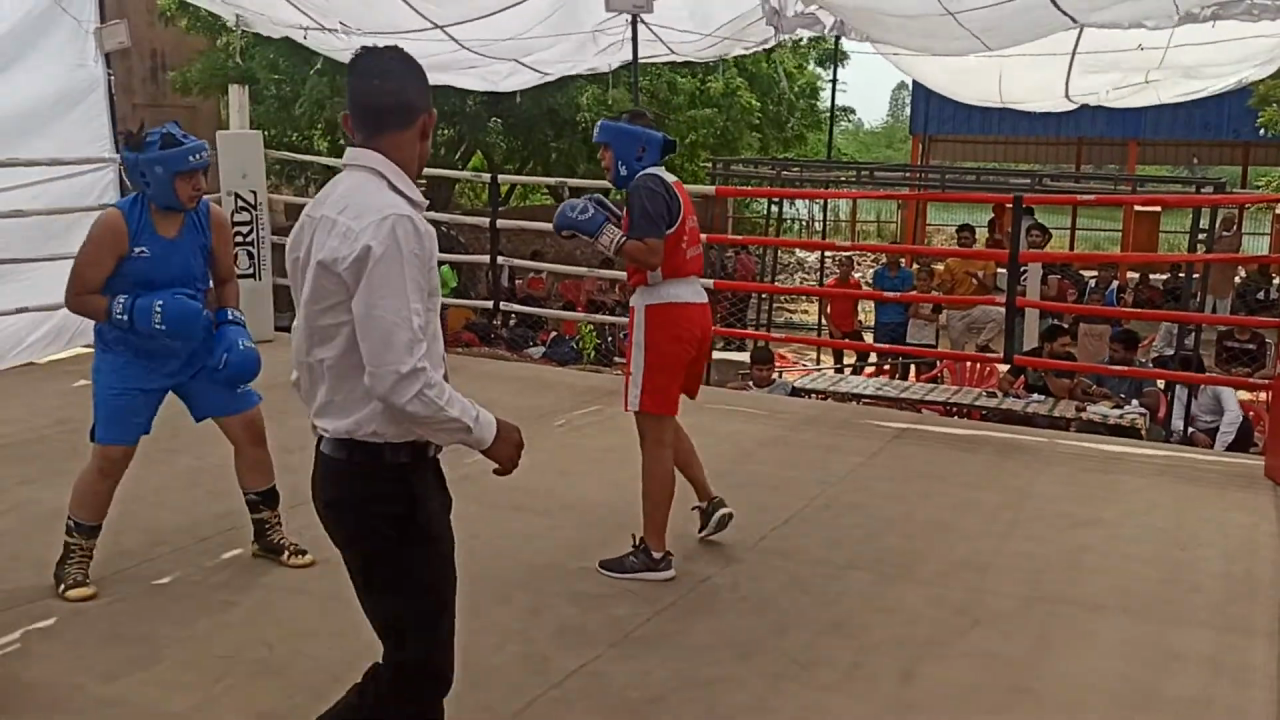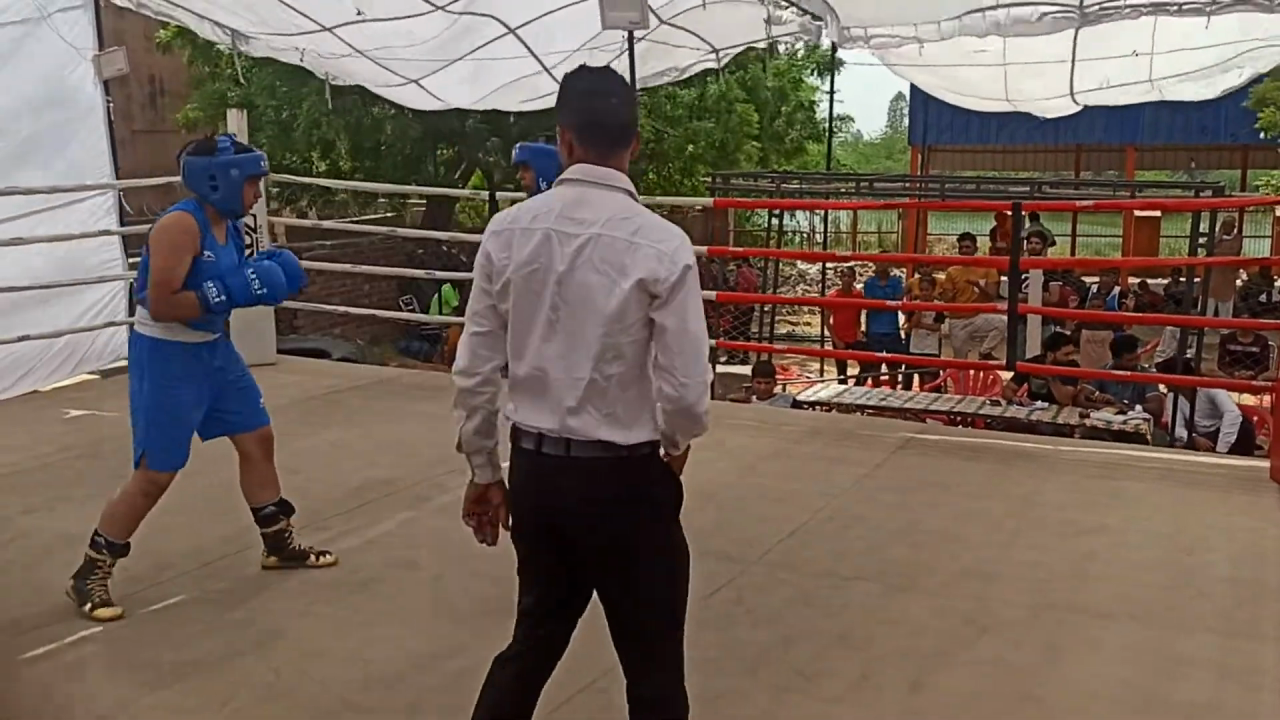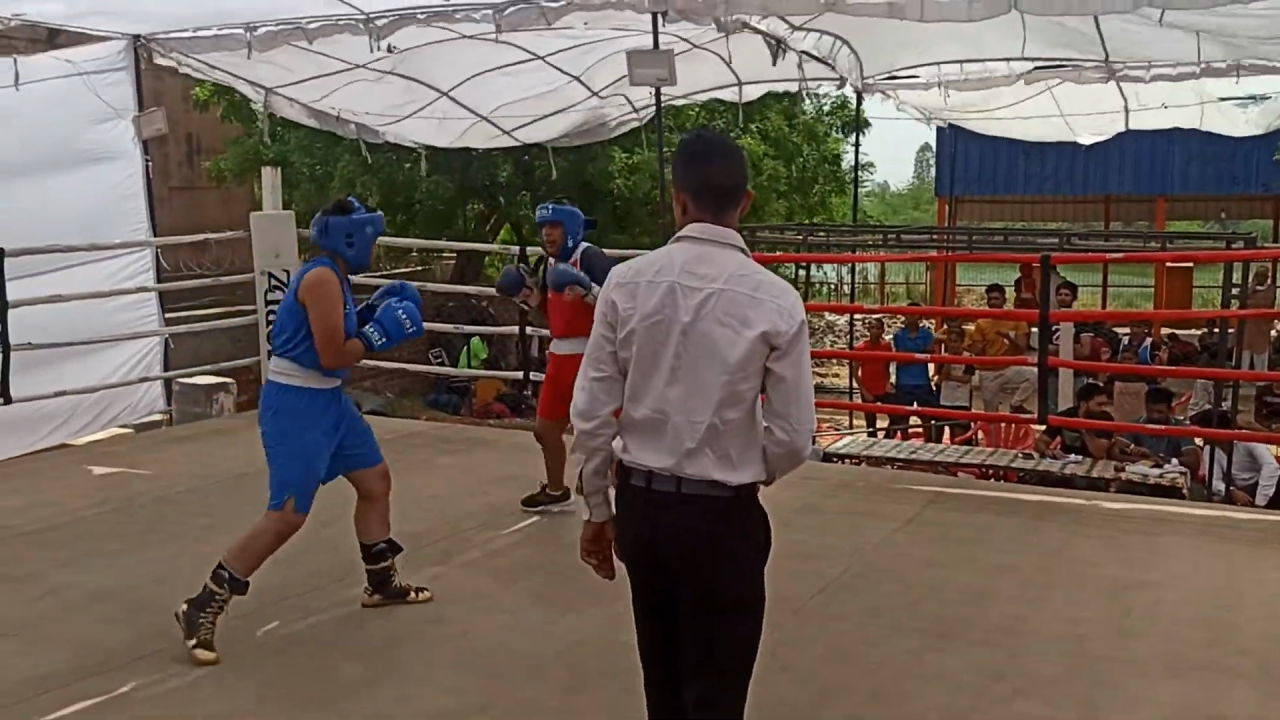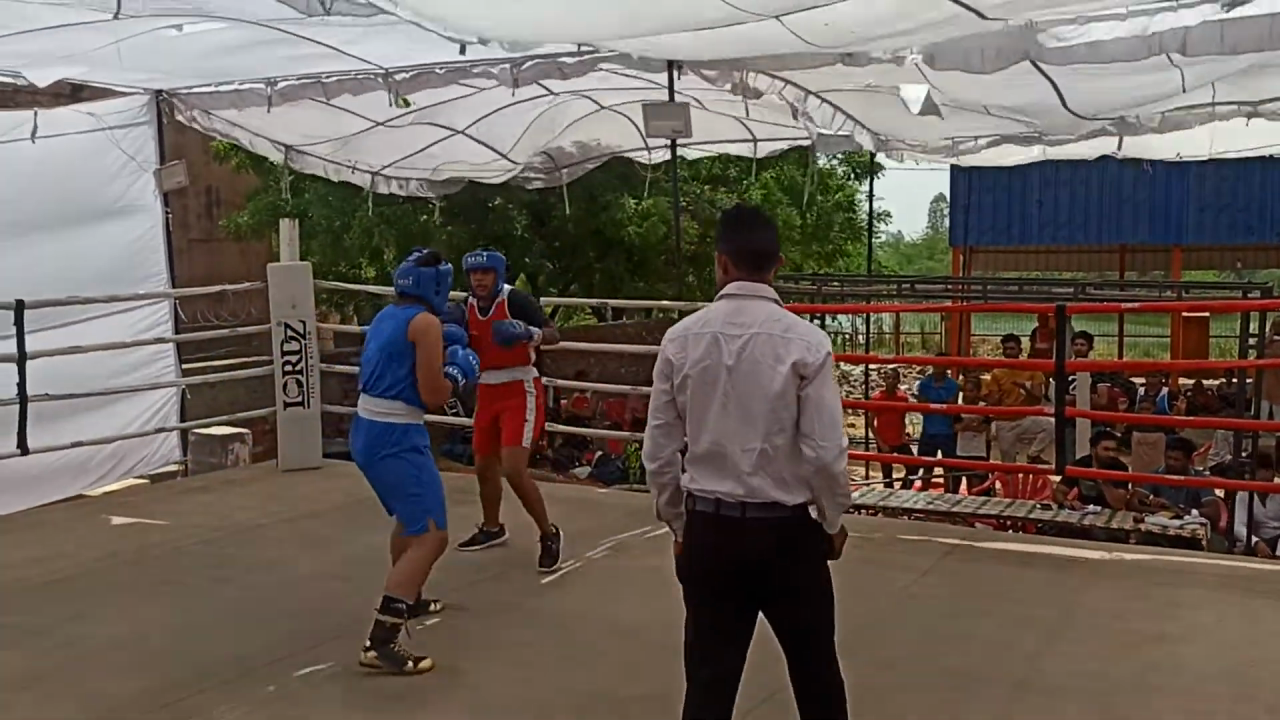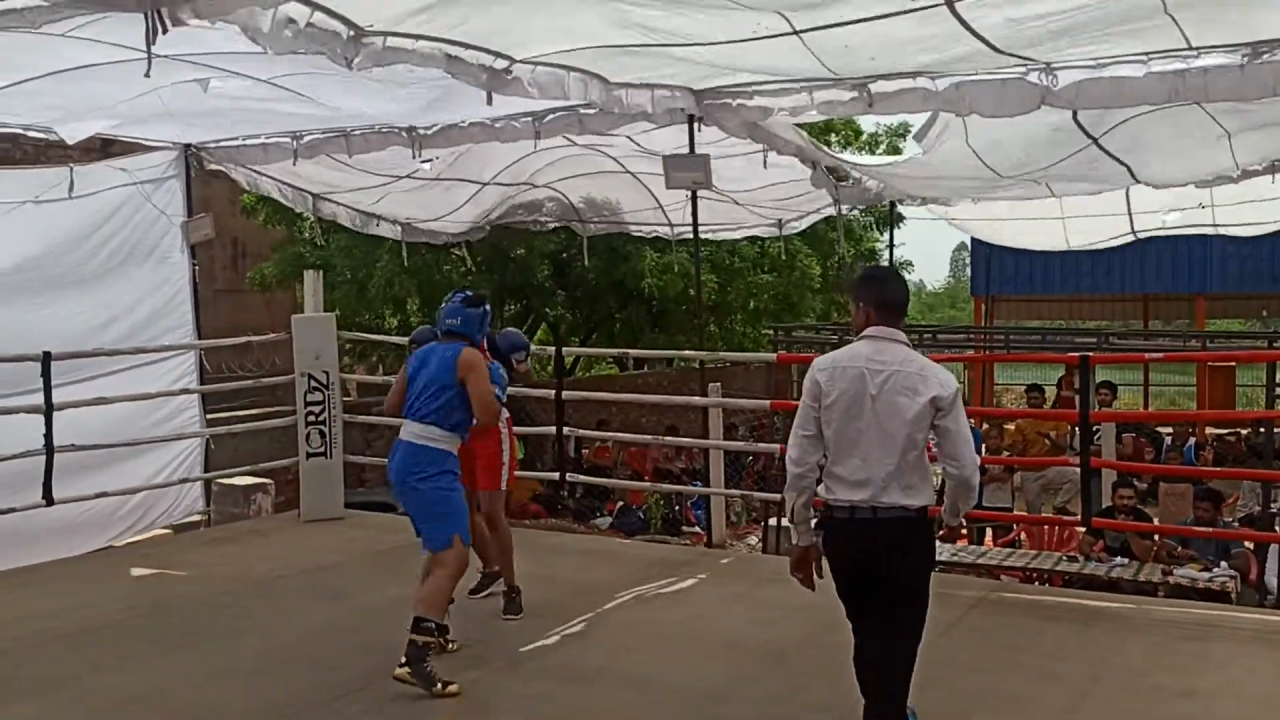
dt=0.7s
person 1, frame 1
left shoulder: (323, 210)
right shoulder: (391, 221)
right elbow: (404, 381)
right wrist: (486, 430)
left hip: (345, 461)
right hip: (385, 476)
left knee: (419, 652)
person 1, frame 2
left shoulder: (508, 231)
right shoulder: (662, 245)
left elbow: (473, 373)
right elbow: (685, 392)
left wrist: (483, 471)
right wrist: (678, 441)
left hip: (534, 469)
right hip: (622, 478)
left knee: (535, 638)
right knee: (652, 664)
person 1, frame 3
left shoulder: (627, 282)
right shoulder: (774, 300)
left elbow: (591, 413)
right elbow: (793, 436)
left wrist: (596, 509)
left hip: (641, 505)
right hip: (722, 516)
person 1, frame 4
left shoulder: (680, 339)
right shoulder: (805, 341)
left elbow: (659, 452)
right elbow: (825, 453)
left wrist: (680, 529)
right wrist: (832, 522)
left hip: (709, 531)
right hip: (785, 531)
right knee: (814, 668)
person 1, frame 5
left shoulder: (825, 370)
right shoulder: (935, 379)
left elbow: (801, 462)
right elbow: (963, 469)
left wrist: (802, 535)
right wrist: (953, 518)
left hip: (843, 527)
right hip: (904, 531)
left knee: (869, 638)
right knee: (893, 654)
person 2, frame 1
left shoulder: (211, 219)
right shoulder: (115, 225)
left elbow: (224, 279)
right elbow: (78, 296)
left wrist: (231, 325)
right wrist: (137, 313)
left hip: (198, 344)
right hip: (129, 350)
left knee: (250, 427)
right knee: (110, 455)
left ankle: (269, 534)
right ankle: (72, 559)
person 2, frame 2
left shoulder: (230, 226)
right shoulder: (179, 226)
right elbow: (163, 306)
left wrist: (259, 280)
right wrist: (230, 291)
left hip: (215, 352)
right hip: (165, 357)
left knee: (259, 441)
right knee: (154, 475)
left ankle: (279, 544)
right ankle: (90, 575)
person 2, frame 3
left shoulder: (335, 278)
right shoulder: (321, 279)
right elbow: (334, 356)
left wrist: (371, 314)
right wrist: (383, 328)
left hip: (328, 398)
right hip: (295, 403)
left knee: (376, 480)
right knee: (288, 516)
left ankle: (383, 583)
right ankle: (201, 608)
person 2, frame 4
left shoulder: (386, 316)
right shoulder: (426, 323)
right elbow: (432, 397)
right wrist: (459, 370)
left hip: (369, 432)
right hip: (396, 439)
left knee: (410, 518)
right knee: (430, 538)
left ankle: (407, 598)
right ankle: (381, 643)
person 2, frame 5
left shoulder: (422, 354)
right shoulder: (470, 358)
left elbow: (392, 407)
right elbow: (489, 419)
right wrist: (490, 390)
left hip: (404, 459)
right hip: (432, 465)
left knee: (441, 547)
right knee: (453, 561)
left ankle: (428, 629)
right ankle: (414, 660)
person 3, frame 1
left shoulder: (645, 186)
right shoulder: (669, 186)
left elbow: (650, 255)
left wrist: (598, 228)
right wrist: (616, 219)
left hip: (662, 315)
right hip: (693, 311)
left knee: (654, 435)
right knee: (665, 421)
left ankle: (653, 552)
right ankle: (708, 502)
person 3, frame 2
left shoulder: (567, 200)
right shoulder: (569, 199)
left elbow: (581, 258)
left wrist: (530, 245)
right wrist: (528, 242)
left hip: (586, 320)
right hip: (587, 319)
left knee: (563, 418)
right knee: (578, 413)
person 3, frame 3
left shoulder: (590, 257)
right shoulder: (552, 264)
left wrist: (588, 290)
right wrist: (525, 293)
right hip: (561, 358)
right knee: (544, 431)
right ankle: (555, 491)
person 3, frame 4
left shoulder: (516, 299)
right shoulder: (470, 306)
left elbow: (553, 335)
right elbow: (469, 349)
left wrist: (530, 334)
left hip: (522, 392)
right hip: (488, 393)
left knee: (514, 470)
right knee: (485, 467)
left ankle: (548, 534)
right ankle: (492, 528)
person 3, frame 5
left shoulder: (492, 346)
left elbow: (523, 373)
left wrist: (519, 358)
left hip: (492, 431)
right hip: (463, 434)
left knee: (493, 513)
right knee: (465, 509)
left ankle: (511, 588)
right ankle: (490, 570)
